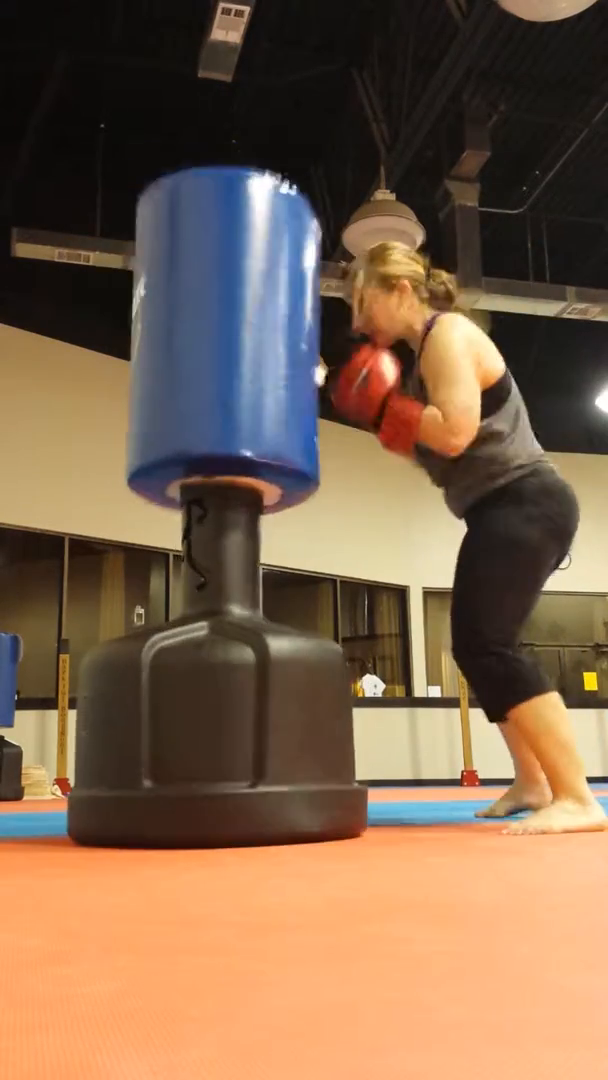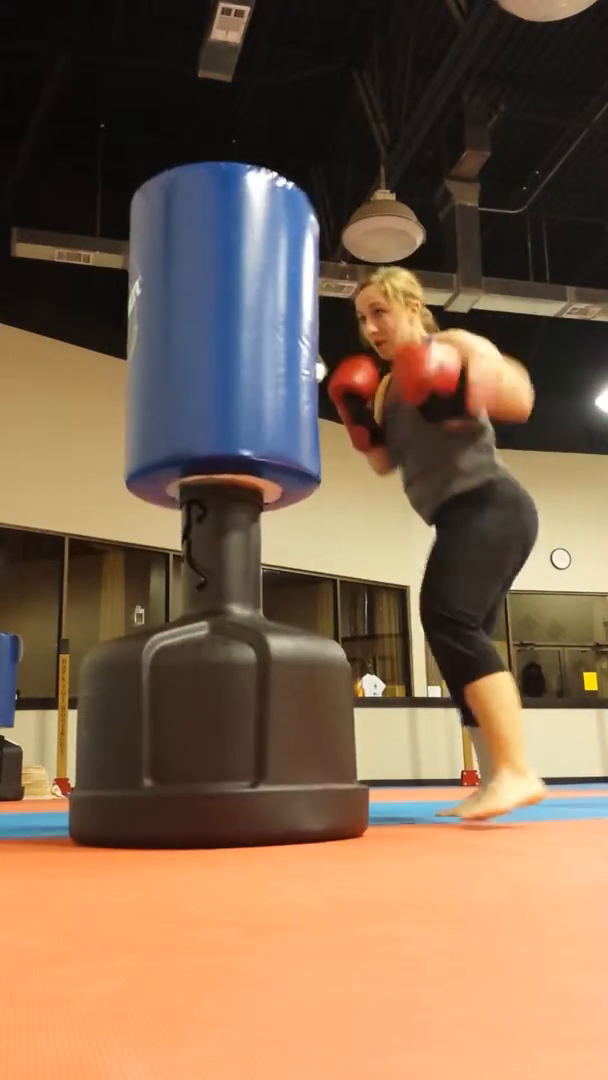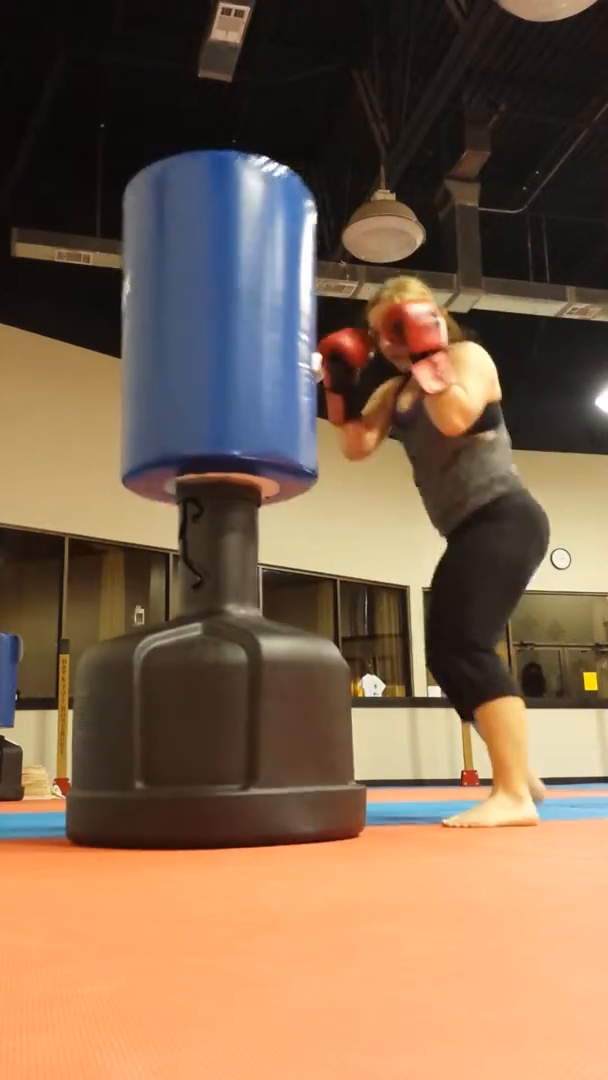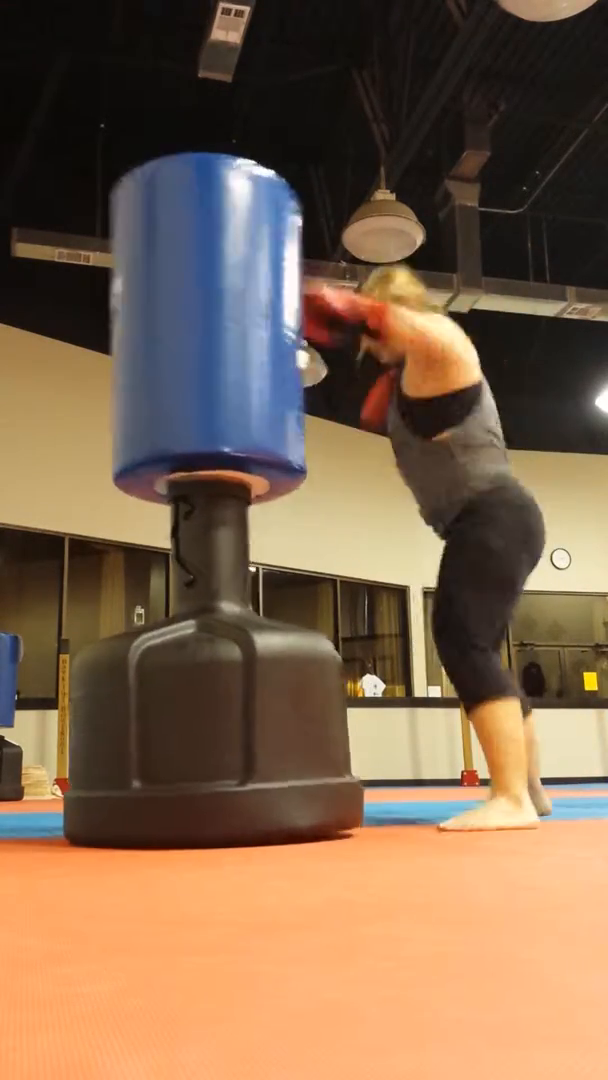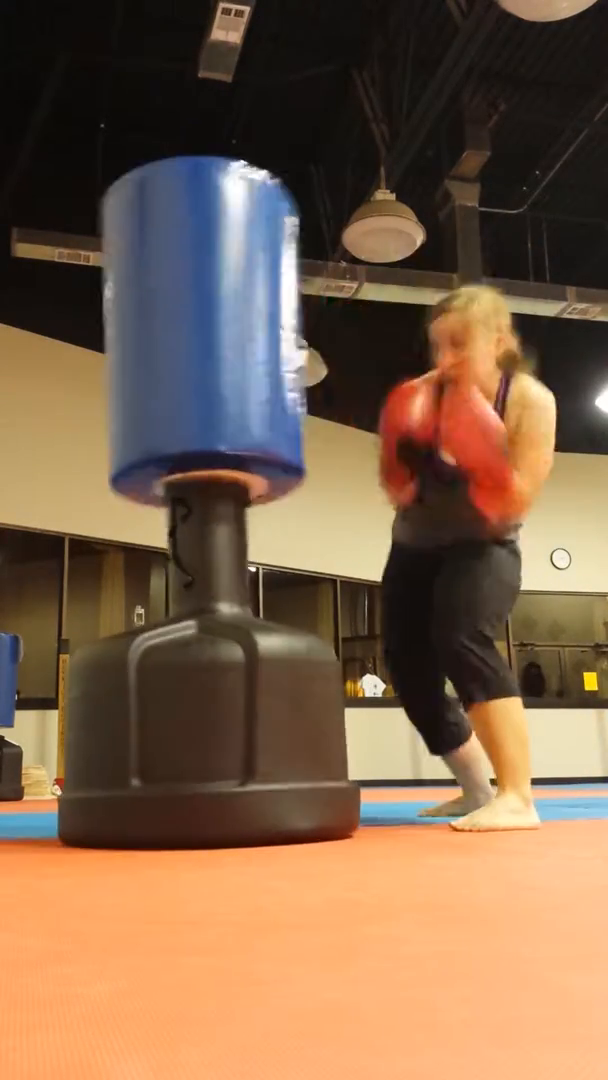
dt=0.4s
person 1, frame 1
left shoulder: (448, 337)
right shoulder: (440, 342)
left elbow: (454, 436)
right elbow: (427, 450)
left wrist: (388, 401)
right wrist: (380, 416)
left hip: (523, 504)
right hip: (515, 509)
left knee: (486, 644)
right knee: (479, 646)
right ankle: (531, 784)
person 1, frame 2
left shoulder: (456, 344)
right shoulder: (388, 388)
left elbow: (520, 399)
right elbow: (384, 462)
left wrist: (461, 379)
right wrist: (356, 416)
left hip: (491, 508)
right hip: (460, 521)
left knee: (450, 618)
right knee: (455, 632)
left ankle: (517, 772)
right ankle: (496, 781)
person 1, frame 3
left shoulder: (467, 356)
right shoulder: (397, 390)
left elbow: (455, 420)
right elbow: (356, 448)
left wrist: (428, 353)
right wrist: (339, 387)
left hip: (503, 519)
right hip: (473, 530)
left knee: (464, 644)
right knee: (450, 652)
left ankle: (513, 794)
right ankle: (521, 780)
person 1, frame 4
left shoulder: (440, 343)
right shoulder: (413, 378)
left elbow: (416, 325)
left wrist: (349, 312)
right wrist: (394, 424)
left hip: (492, 519)
right hip: (484, 524)
left knee: (462, 641)
right knee: (474, 651)
left ankle: (511, 798)
right ankle: (529, 788)
person 1, frame 5
left shoulder: (530, 402)
right shoulder: (423, 394)
left elbow: (515, 505)
right elbow: (399, 496)
left wrist: (484, 454)
right wrist: (404, 457)
left hip: (482, 552)
right hip: (415, 556)
left knee: (462, 640)
right knee: (413, 681)
left ankle: (516, 799)
right ankle: (476, 792)
